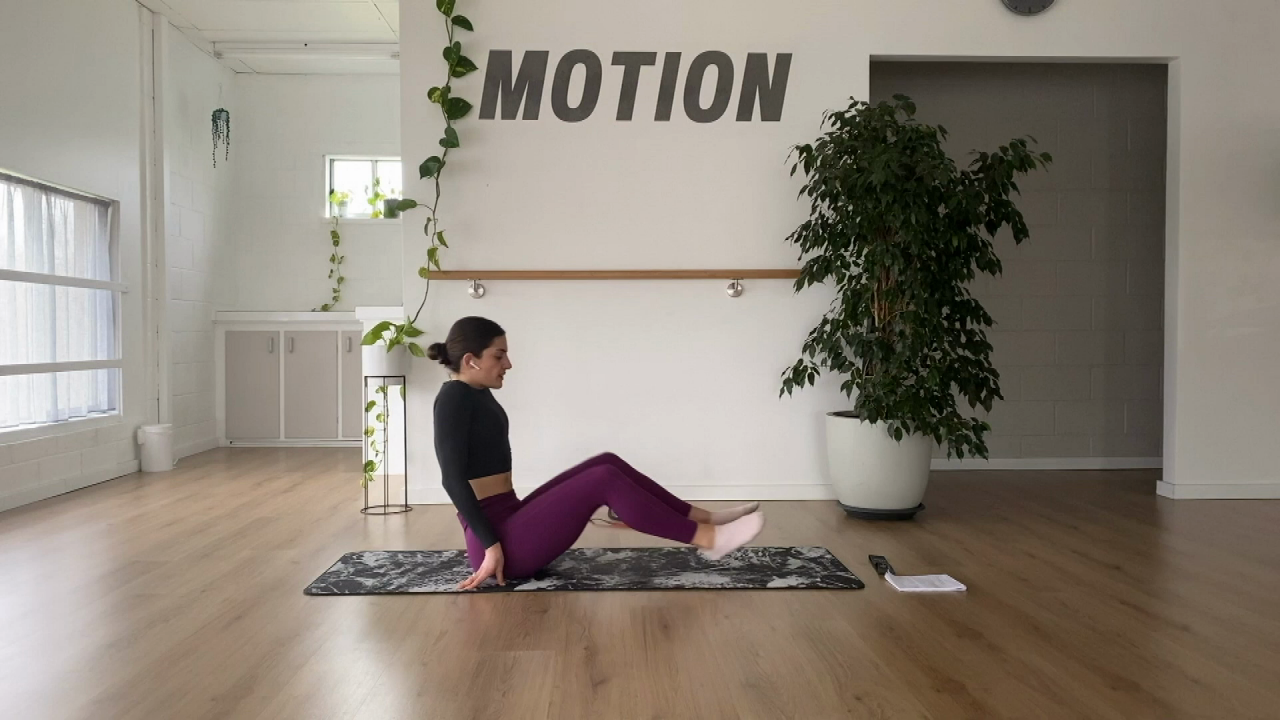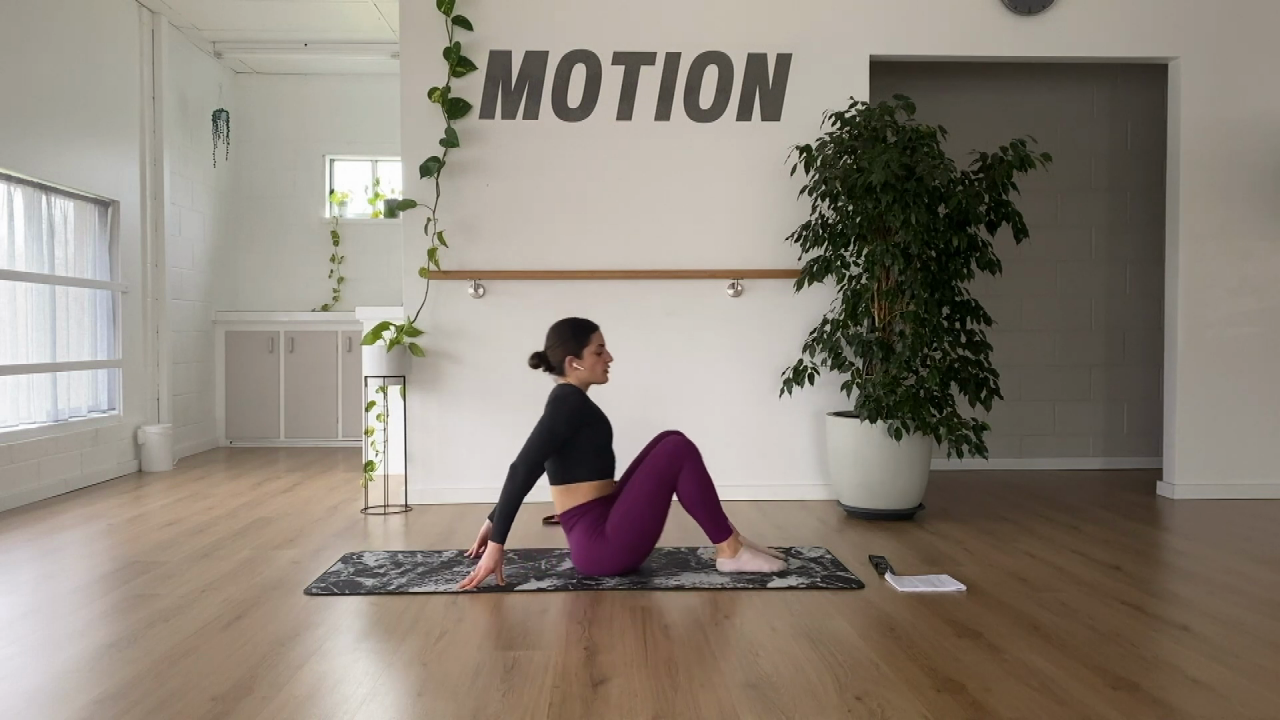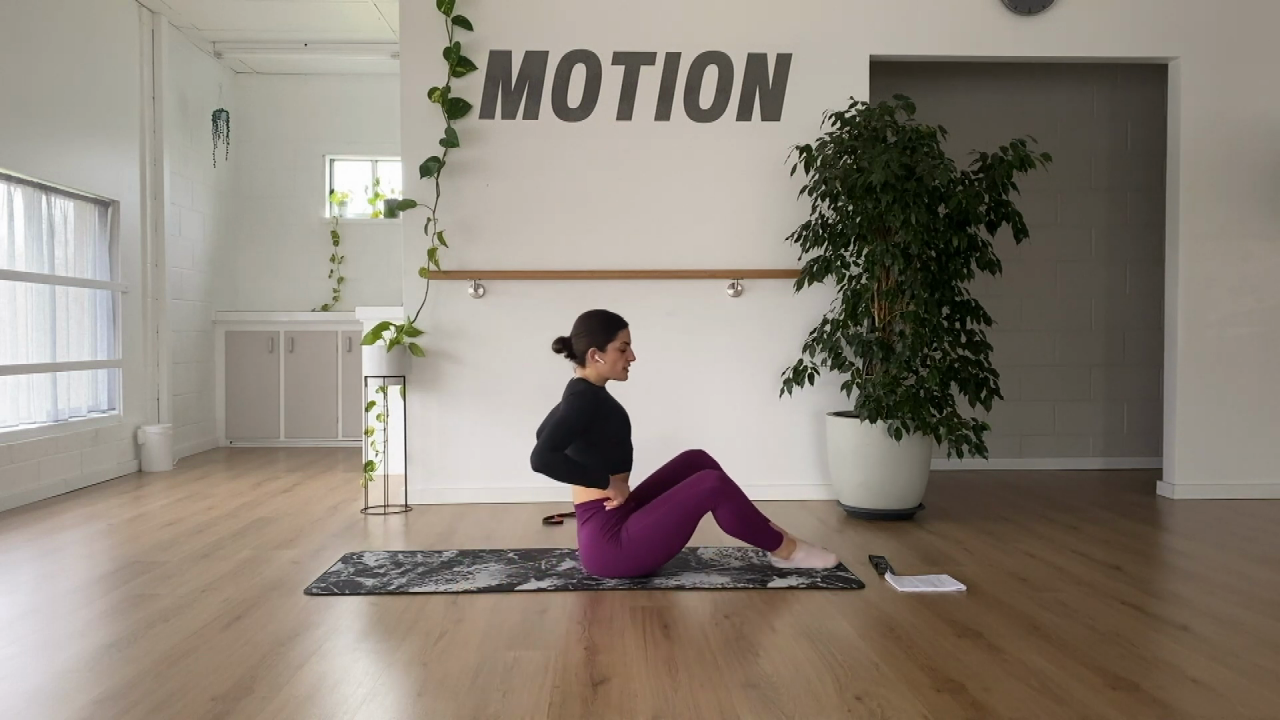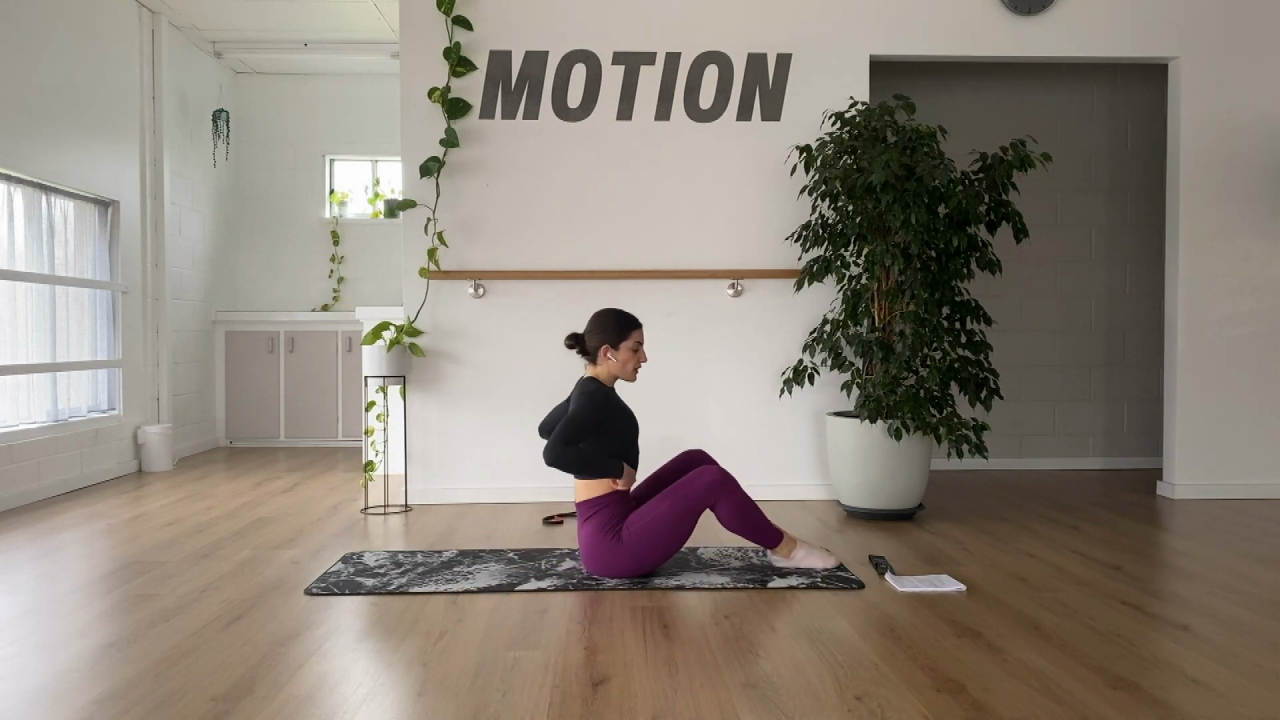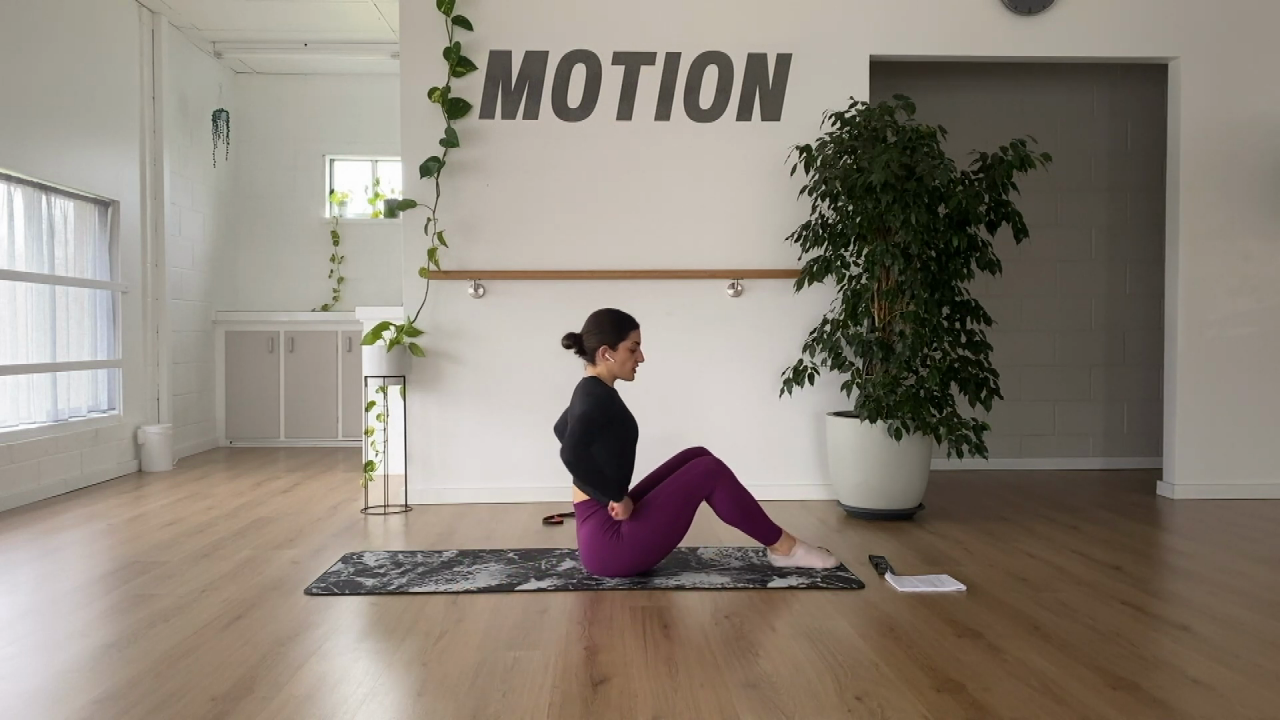
dt=0.7s
person 1, frame 1
left shoulder: (476, 395)
right shoulder: (454, 399)
right elbow: (453, 479)
right wrist: (491, 545)
left hip: (505, 520)
right hip: (500, 541)
left knee: (605, 465)
right knee: (601, 482)
left ankle: (701, 521)
right ankle: (707, 539)
person 1, frame 2
left shoulder: (570, 399)
right shoulder: (570, 402)
left elbow: (526, 468)
right elbow: (523, 468)
left wrist: (492, 521)
right wrist: (497, 544)
left hip: (601, 529)
right hip: (602, 545)
left knee: (670, 441)
right knee: (679, 449)
left ankle: (730, 541)
right ankle: (730, 549)
person 1, frame 3
left shoulder: (585, 393)
right shoulder: (584, 399)
left elbow: (544, 433)
right elbow: (542, 458)
right wrist: (606, 482)
left hip: (618, 522)
right hip: (609, 544)
left knee: (696, 462)
right knee: (712, 485)
left ankle: (770, 533)
right ankle: (784, 549)
person 1, frame 4
left shoulder: (590, 390)
right shoulder: (594, 397)
left elbow: (546, 429)
right elbow: (554, 453)
right wrist: (618, 468)
left hip: (616, 523)
right hip: (610, 544)
left knee: (695, 461)
right knee: (712, 480)
left ankle: (770, 534)
right ankle: (783, 548)
person 1, frame 5
left shoulder: (591, 391)
right shoulder: (598, 395)
left elbow: (563, 431)
right elbow: (572, 453)
right wrist: (616, 496)
left hip: (608, 528)
right hip: (610, 544)
left knee: (697, 457)
right knee: (709, 471)
left ankle: (775, 539)
right ankle: (783, 547)
